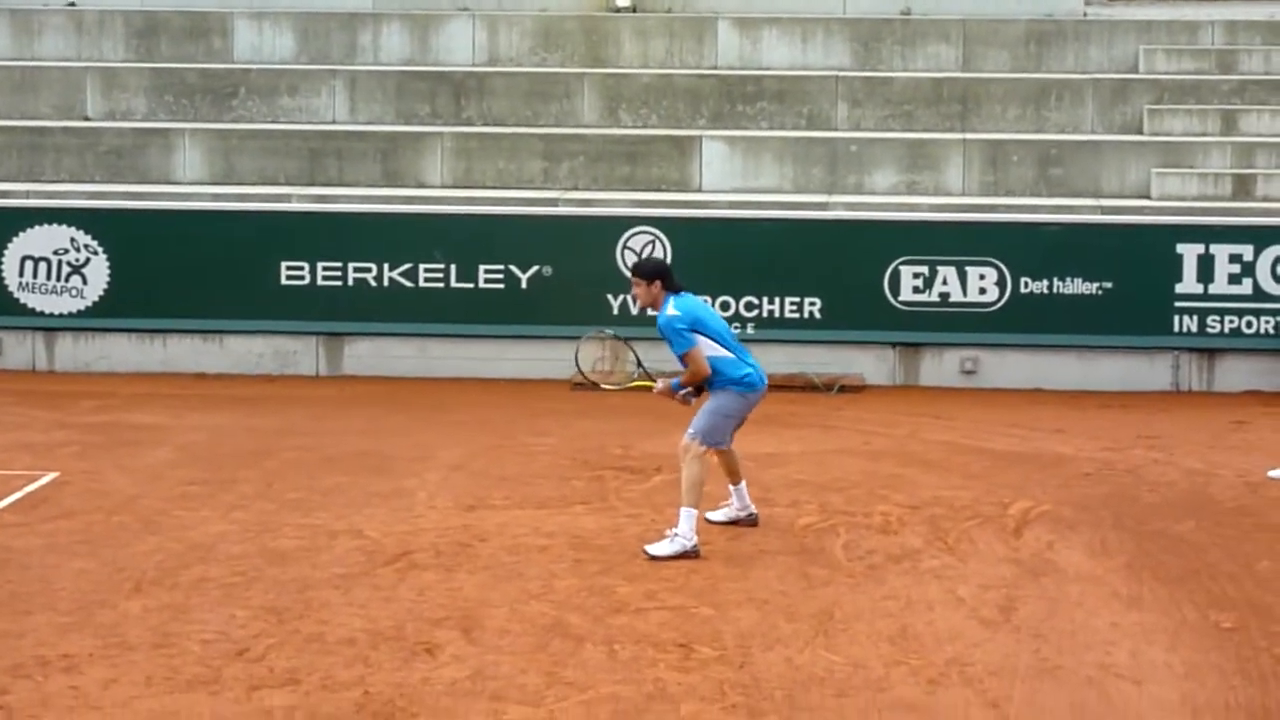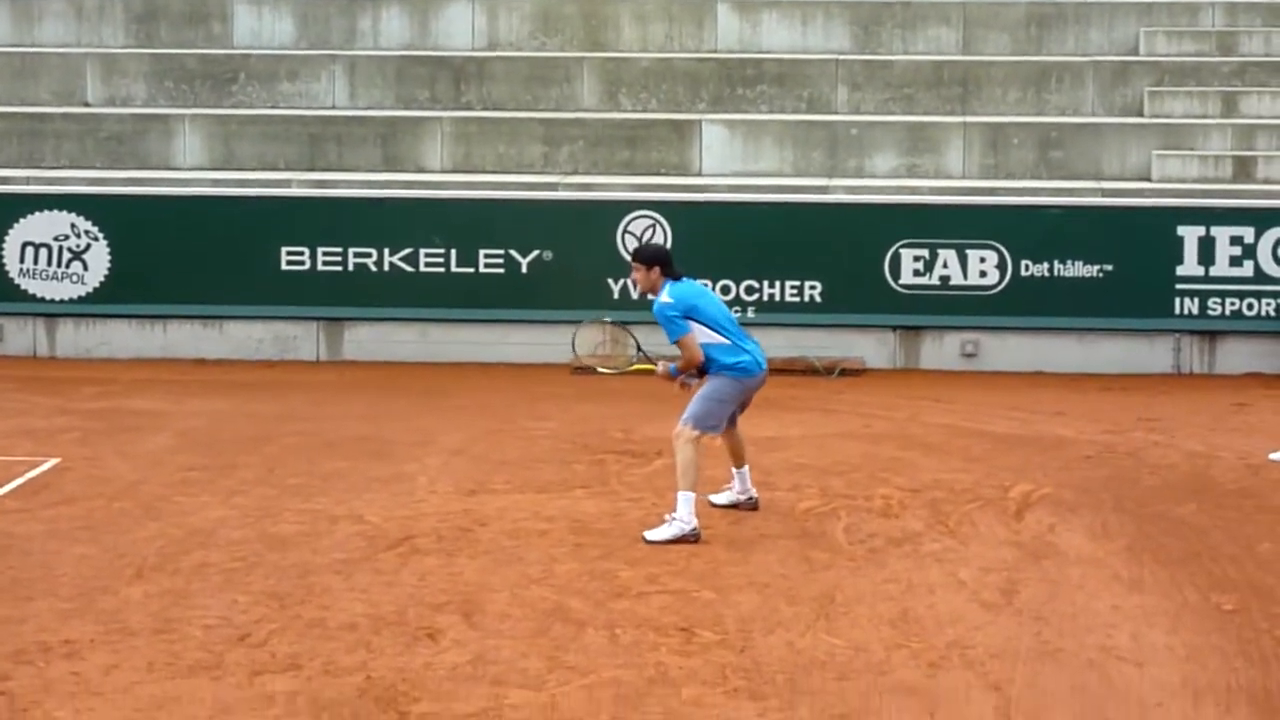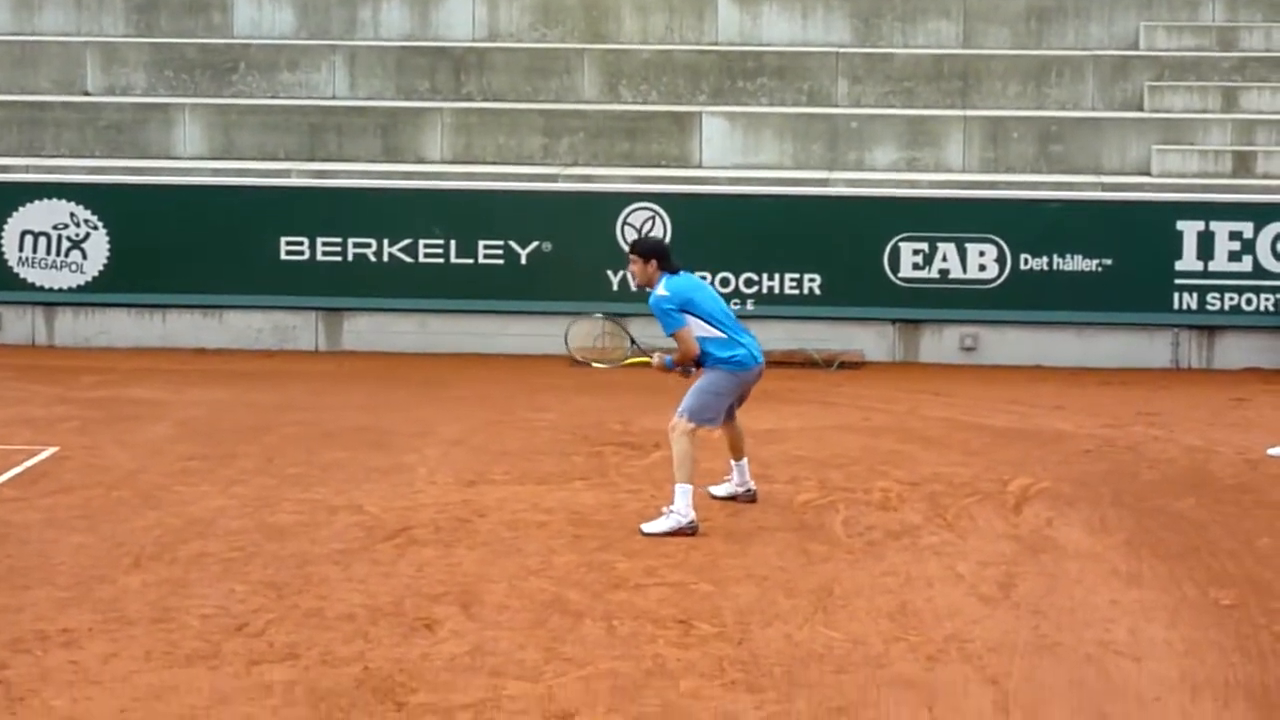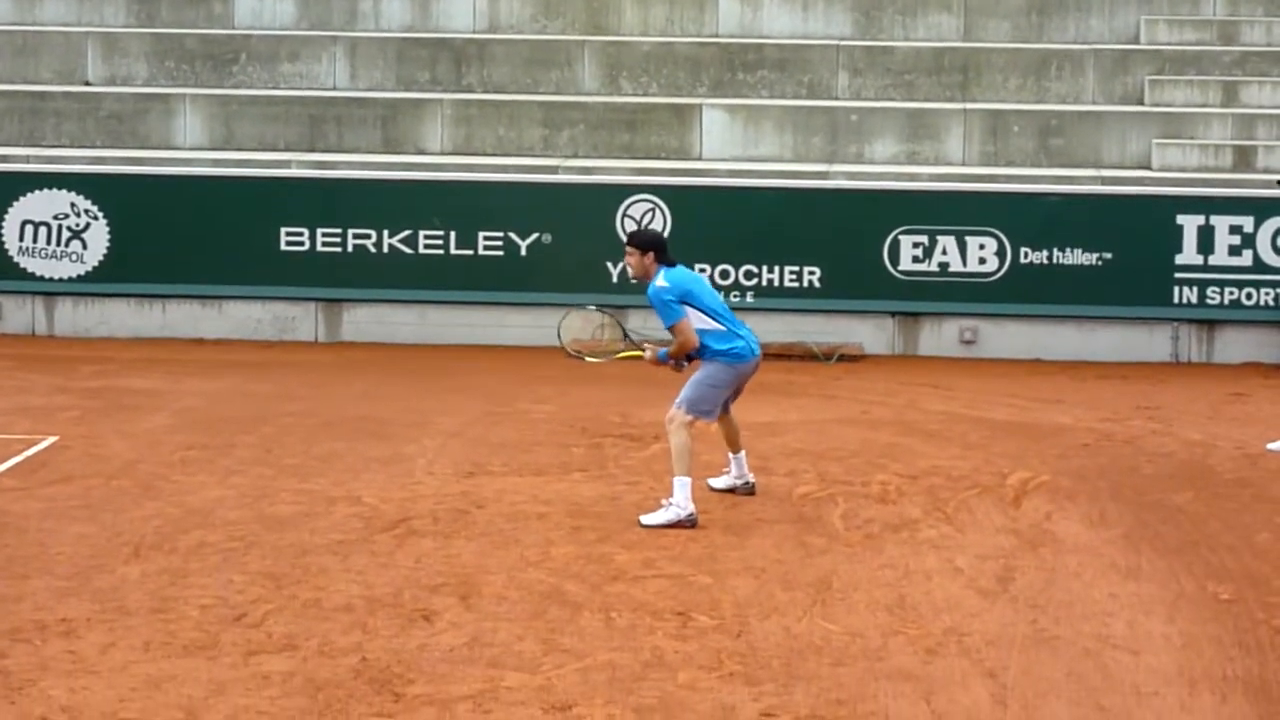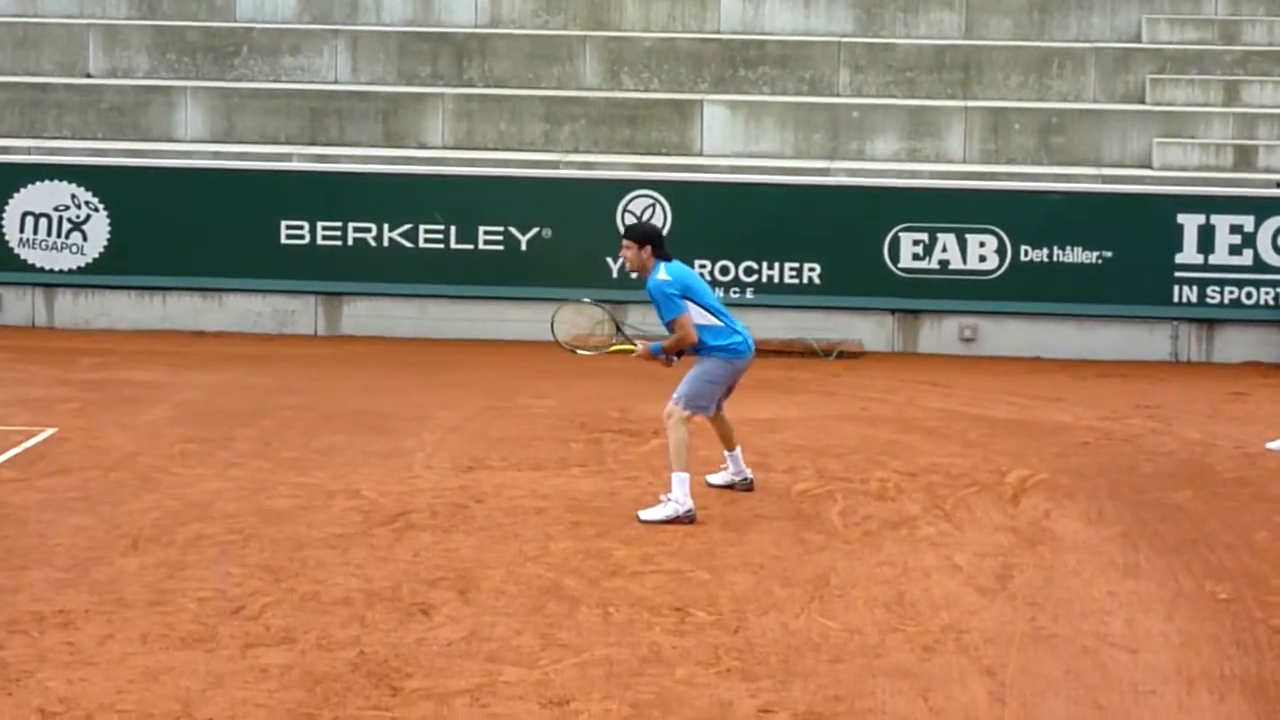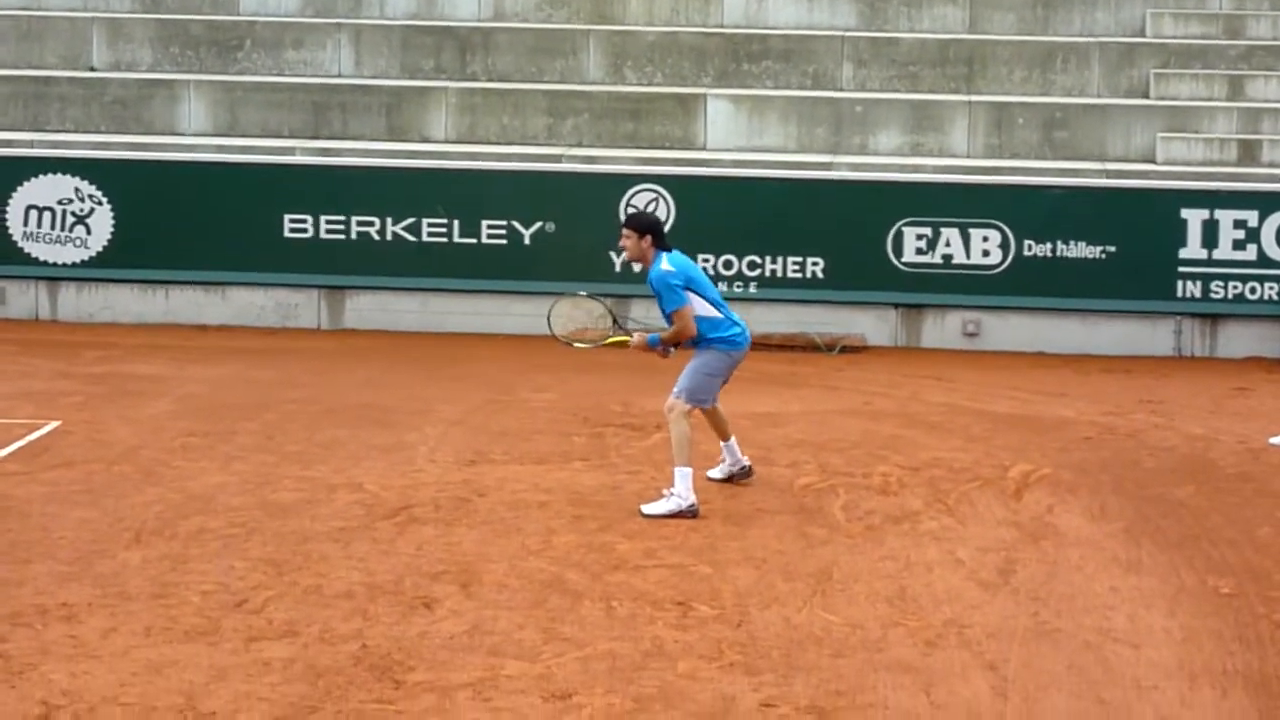
dt=0.1s
person 1, frame 1
left shoulder: (669, 318)
right shoulder: (685, 301)
left elbow: (701, 370)
left wrist: (674, 387)
right wrist: (691, 389)
left hip: (736, 386)
right hip: (750, 380)
left knee: (691, 449)
right knee: (718, 441)
left ankle: (685, 537)
right ankle: (742, 508)
person 1, frame 2
left shoulder: (664, 305)
right shoulder: (689, 286)
left elbow: (694, 356)
left wrist: (673, 372)
right wrist: (696, 373)
left hip: (734, 371)
right hip: (754, 364)
left knee: (685, 435)
right knee: (726, 424)
left ankle: (684, 521)
right ankle: (744, 492)
person 1, frame 3
left shoulder: (660, 298)
right shoulder: (687, 280)
left elbow: (690, 349)
left wrist: (668, 363)
right wrist: (693, 363)
left hip: (730, 365)
right hip: (751, 358)
left knee: (680, 428)
right knee: (725, 416)
left ankle: (682, 514)
right ankle: (742, 484)
person 1, frame 4
left shoulder: (659, 289)
right shoulder: (679, 273)
left elbow: (690, 341)
left wrist: (663, 356)
right wrist: (681, 357)
left hip: (727, 357)
right hip: (746, 350)
left knee: (677, 419)
right knee: (719, 411)
left ankle: (681, 506)
right ankle: (741, 477)
person 1, frame 5
left shoulder: (659, 283)
right shoulder: (674, 268)
left elbow: (688, 336)
left wrist: (655, 350)
right wrist: (673, 351)
left hip: (724, 352)
right hip: (740, 346)
left knee: (675, 415)
right knee: (711, 408)
left ankle: (680, 502)
right ankle: (738, 473)
person 1, frame 6
left shoulder: (662, 273)
right shoulder: (672, 259)
left elbow: (687, 329)
left wrist: (651, 341)
right wrist: (669, 341)
left hip: (721, 344)
right hip: (730, 337)
left knee: (676, 408)
right knee: (701, 400)
left ankle: (683, 497)
right ankle: (735, 463)
